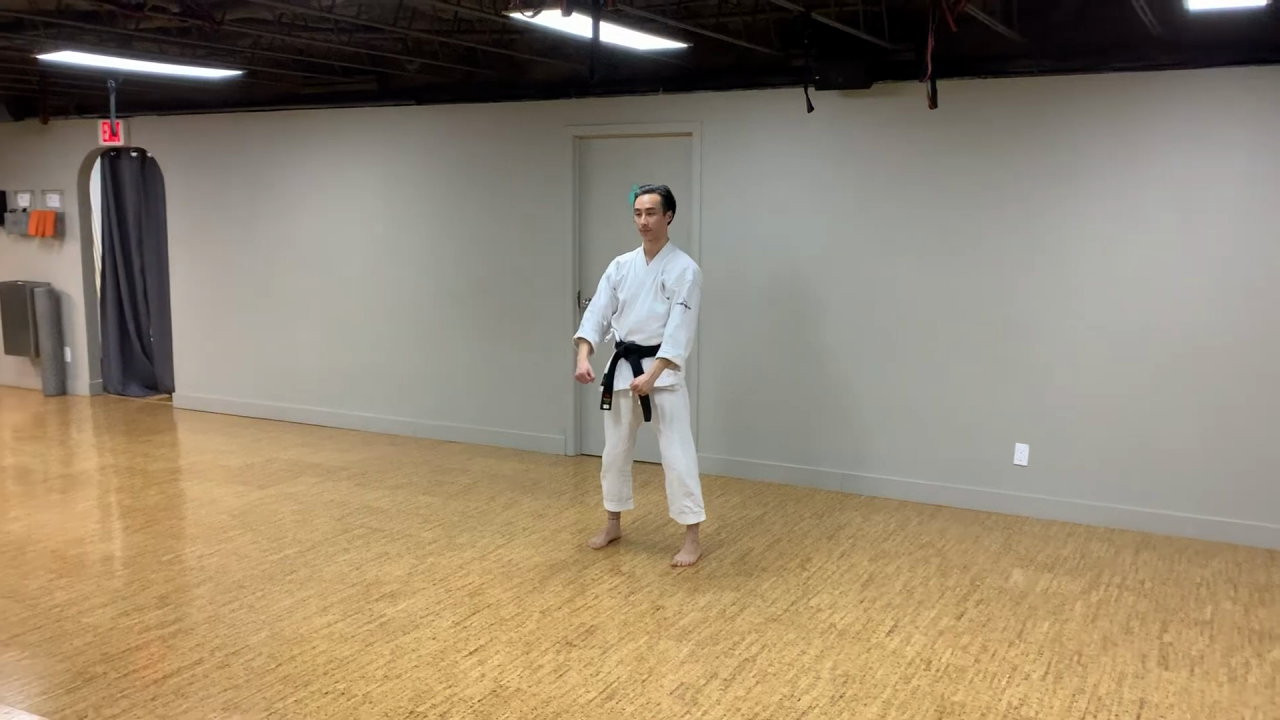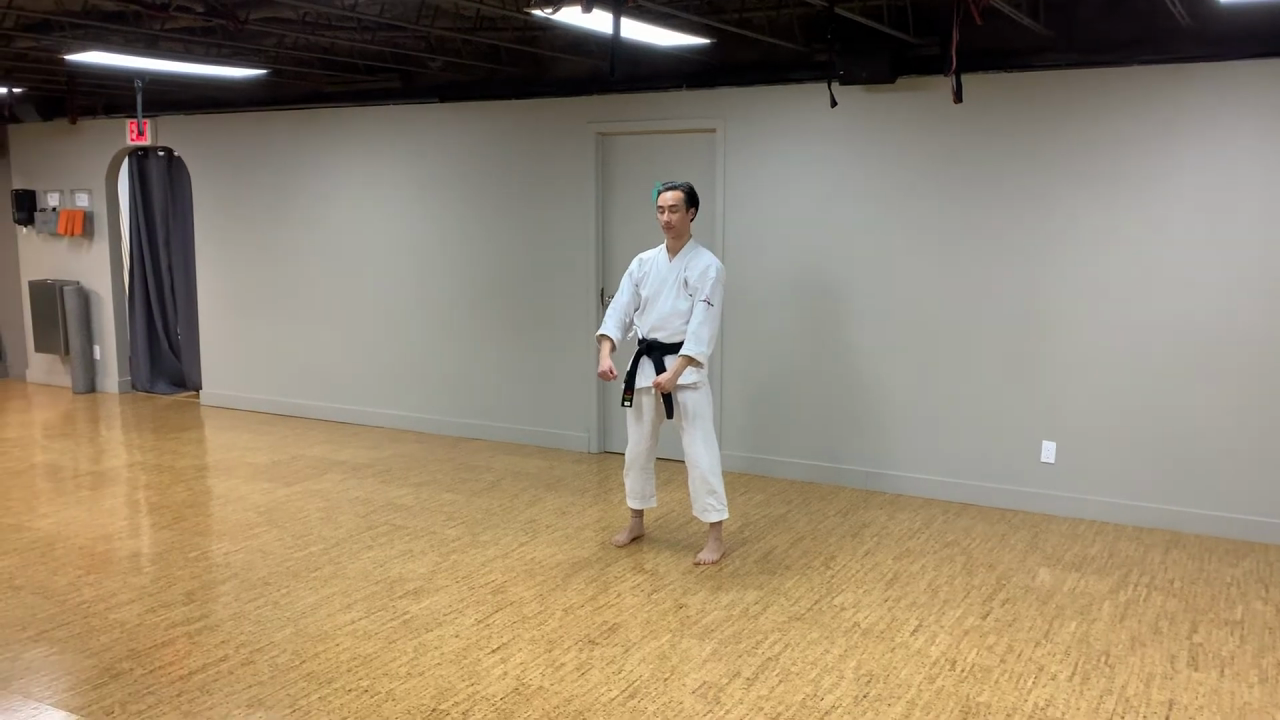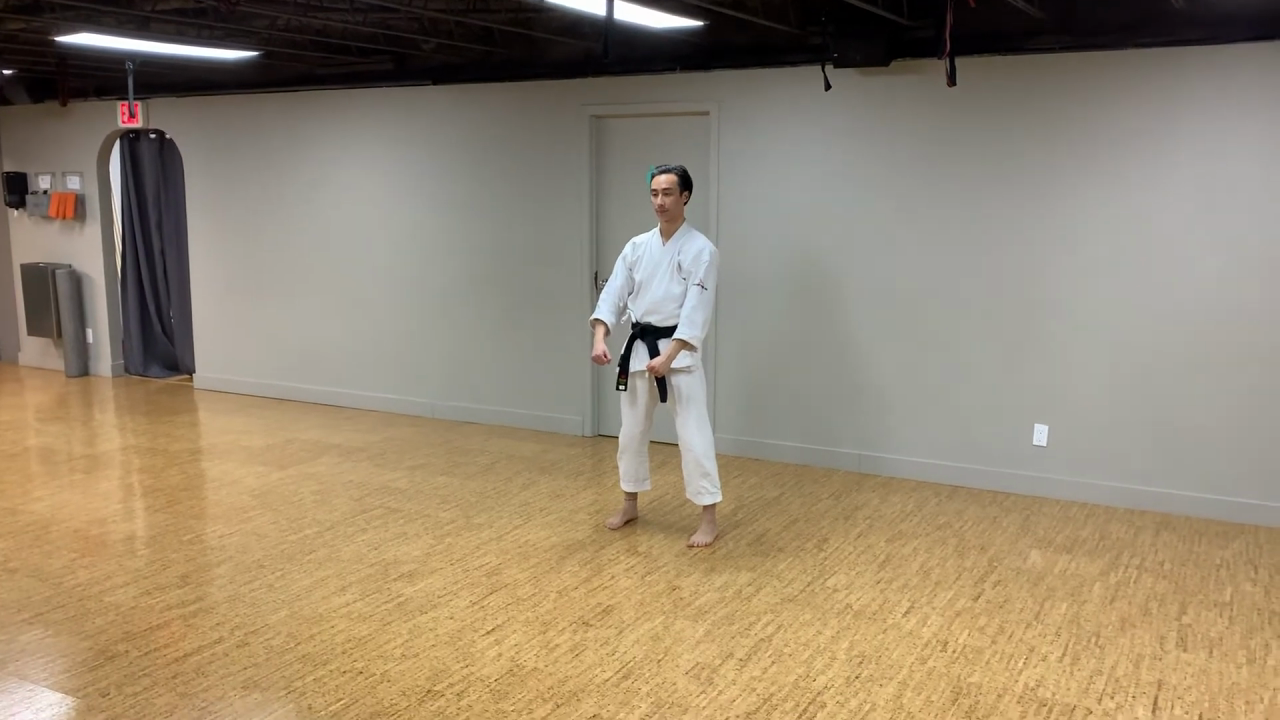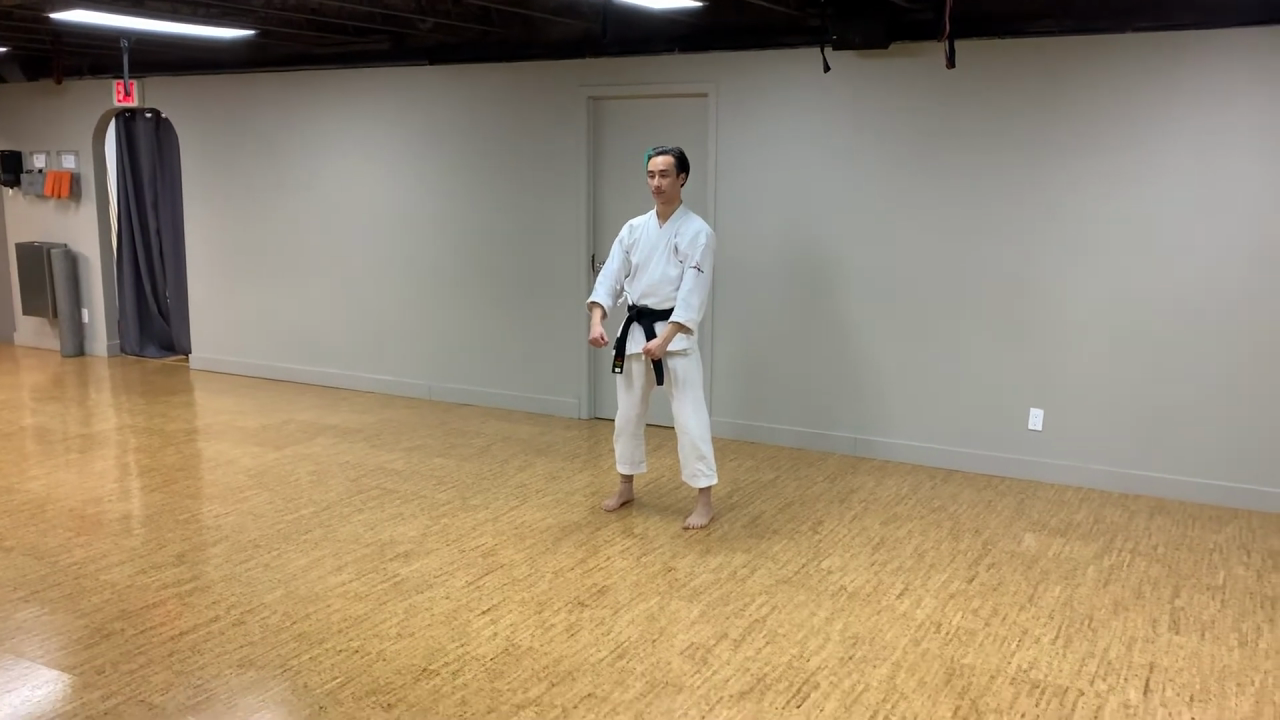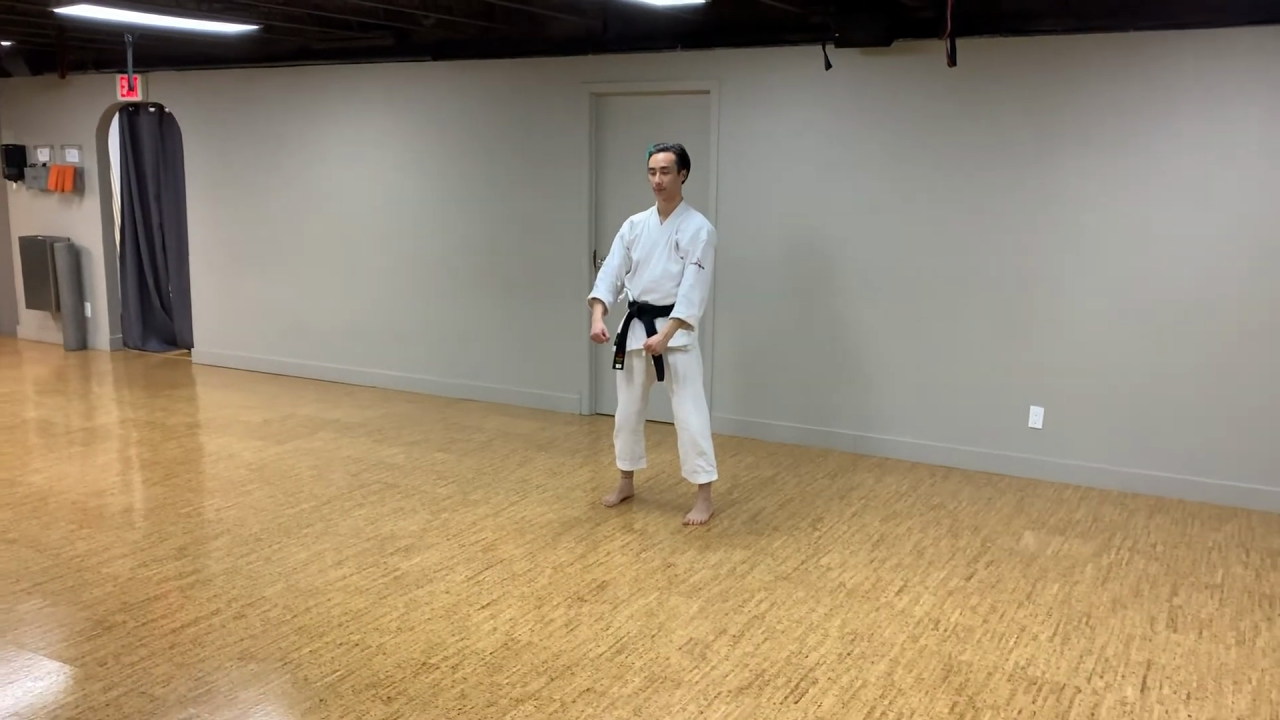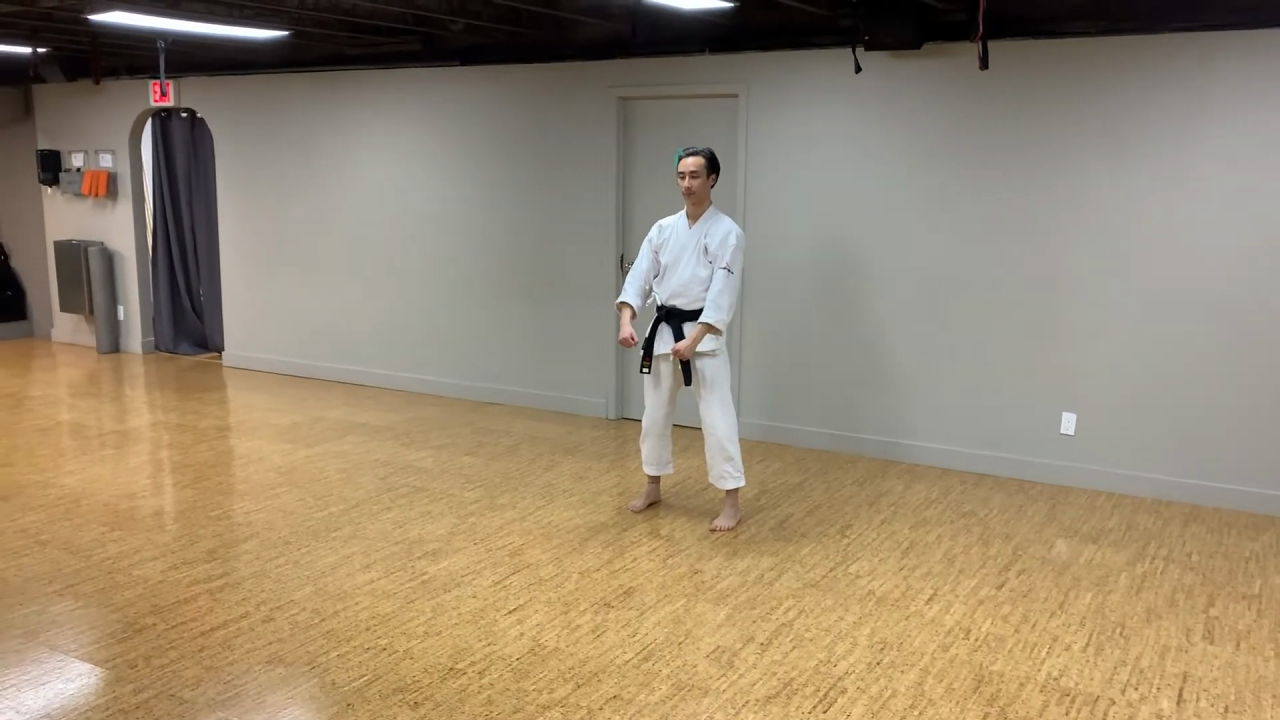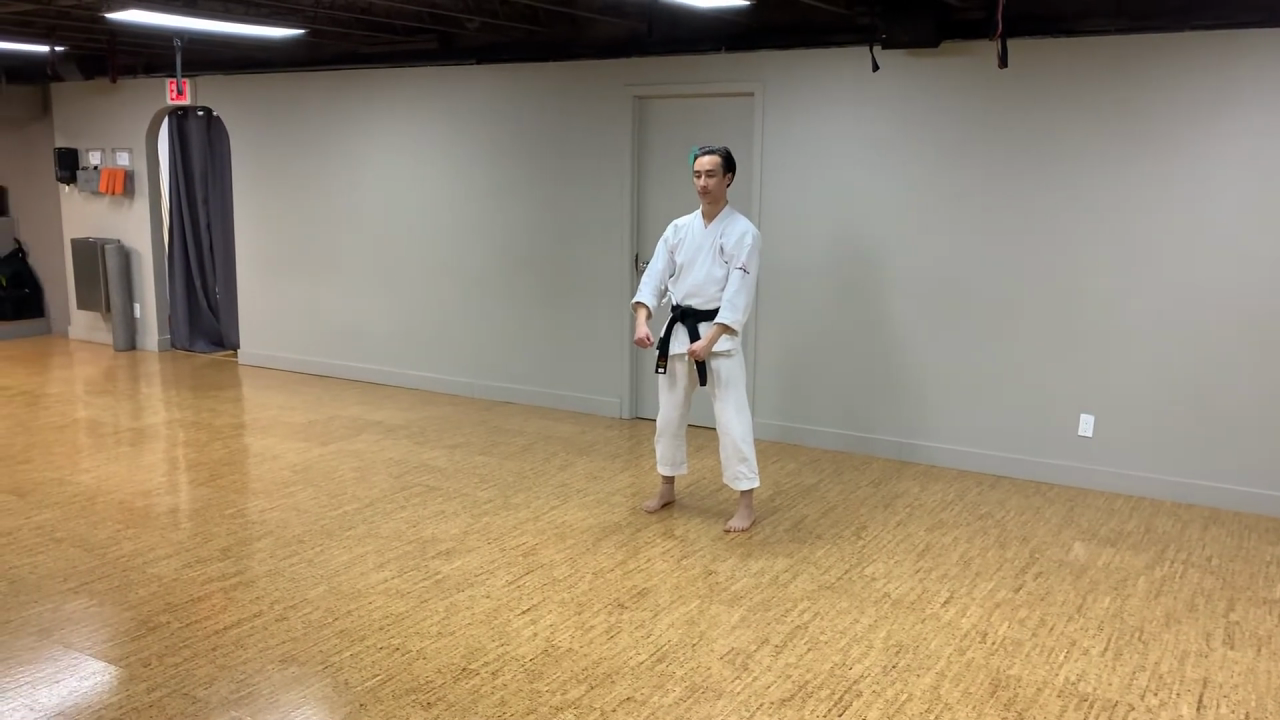
dt=0.7s
person 1, frame 1
left shoulder: (684, 269)
right shoulder: (621, 265)
left elbow: (680, 330)
right elbow: (597, 313)
left wrist: (651, 375)
right wrist: (583, 357)
left hip: (662, 369)
right hip: (621, 367)
left knee: (677, 453)
right knee: (615, 449)
left ankle: (692, 537)
right ankle: (613, 524)
person 1, frame 2
left shoulder: (707, 266)
right shoulder: (643, 262)
left elbow: (703, 328)
right elbow: (620, 311)
left wrist: (674, 373)
right wrist: (605, 354)
left hip: (686, 367)
right hip: (644, 364)
left knee: (699, 450)
right knee: (638, 447)
left ankle: (715, 536)
right ankle: (636, 522)
person 1, frame 3
left shoulder: (701, 249)
right shoulder: (637, 246)
left elbow: (697, 311)
right elbow: (614, 295)
left wrist: (668, 356)
right wrist: (600, 339)
left hip: (679, 350)
right hip: (638, 348)
left knee: (693, 433)
right knee: (632, 430)
left ankle: (709, 517)
right ankle: (630, 504)
person 1, frame 4
left shoulder: (697, 232)
right shoulder: (634, 228)
left elbow: (693, 294)
right elbow: (610, 277)
left wrist: (664, 339)
right wrist: (597, 321)
left hip: (675, 332)
right hip: (634, 330)
left knee: (689, 416)
right knee: (628, 412)
left ankle: (704, 499)
right ankle: (625, 486)
person 1, frame 5
left shoulder: (698, 228)
right shoulder: (634, 225)
left elbow: (694, 290)
right elbow: (611, 273)
left wrist: (665, 335)
right wrist: (598, 317)
left hip: (676, 329)
right hip: (634, 326)
left knee: (689, 412)
right knee: (628, 408)
left ankle: (704, 495)
right ankle: (626, 482)
person 1, frame 6
left shoulder: (727, 232)
right shoulder: (663, 229)
left elbow: (722, 295)
right elbow: (639, 277)
left wrist: (693, 340)
right wrist: (626, 322)
left hip: (704, 334)
right hip: (661, 331)
left knee: (717, 417)
right knee: (654, 413)
left ankle: (731, 501)
right ankle: (653, 487)
person 1, frame 7
left shoulder: (743, 232)
right shoulder: (679, 228)
left elbow: (738, 295)
right elbow: (655, 277)
left wrist: (709, 340)
right wrist: (641, 322)
left hip: (719, 334)
right hip: (676, 331)
left knee: (732, 419)
right knee: (669, 414)
left ankle: (746, 503)
right ankle: (667, 488)
